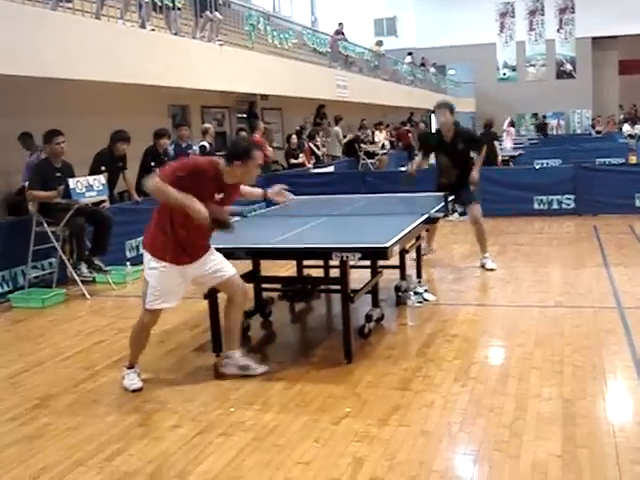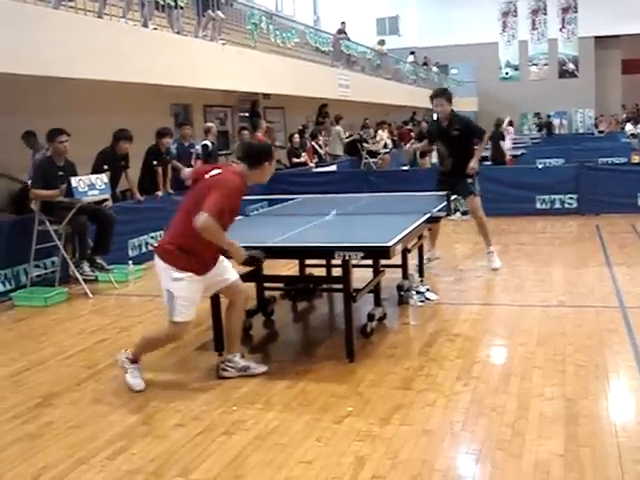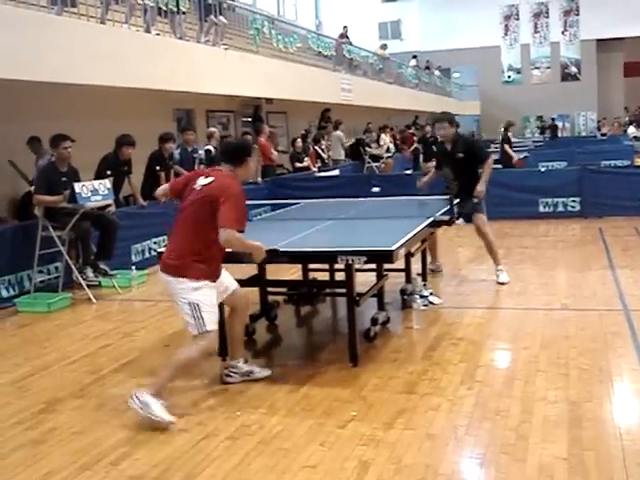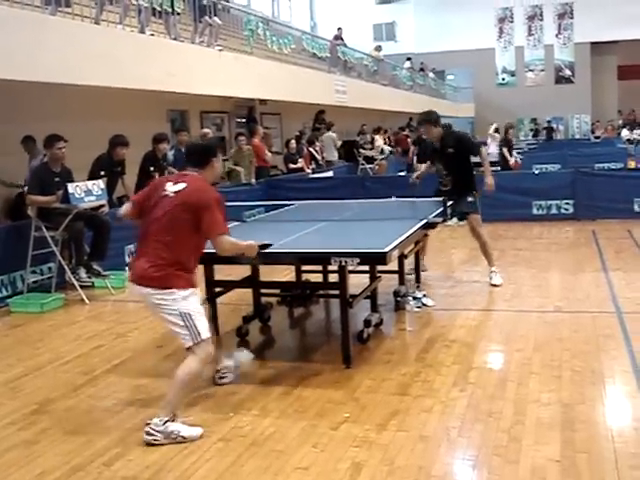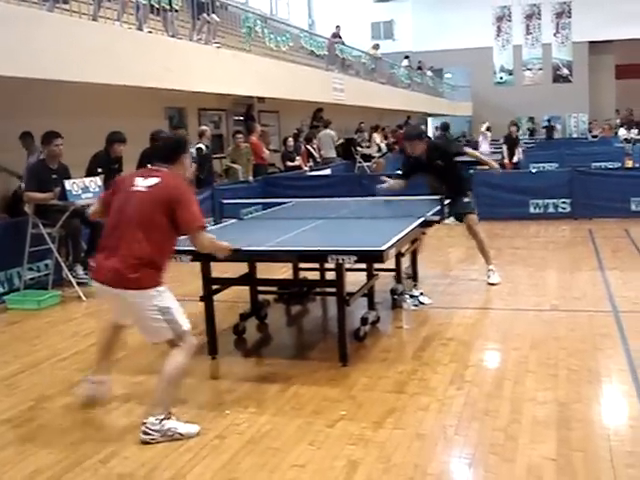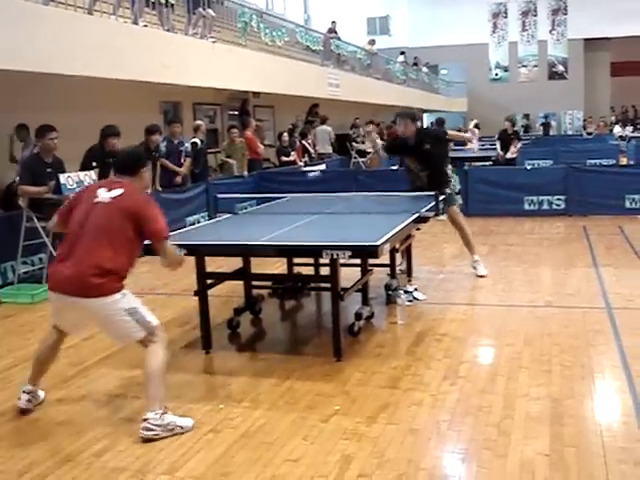
dt=0.2s
person 1, frame 1
left shoulder: (231, 176)
right shoulder: (199, 167)
right elbow: (151, 183)
left wrist: (265, 194)
right wrist: (191, 203)
left hip: (199, 252)
right hip: (166, 254)
left knee: (238, 290)
right knee: (150, 317)
left ankle: (232, 358)
right ankle: (131, 368)
person 1, frame 2
left shoulder: (223, 170)
right shoulder: (232, 183)
left elbow: (189, 175)
right elbow: (202, 223)
right wrist: (233, 249)
left hip: (204, 256)
right hip: (180, 260)
left knee: (240, 294)
right knee: (177, 329)
left ankle: (231, 361)
right ankle: (132, 358)
person 1, frame 3
left shoulder: (202, 177)
right shoulder: (231, 189)
left elbow: (164, 192)
right elbow: (227, 238)
right wrist: (254, 248)
left hip: (200, 264)
right hip: (188, 272)
left knee: (241, 303)
right knee: (205, 343)
left ankle: (236, 366)
right ankle: (149, 396)
person 1, frame 4
left shoulder: (162, 183)
right shoulder: (206, 194)
left elbow: (125, 213)
right elbow: (222, 245)
right wrist: (247, 247)
left hip: (141, 275)
right hip: (166, 283)
left knee: (203, 310)
right knee: (203, 350)
right ankle: (161, 424)
person 1, frame 5
left shoulder: (128, 179)
right shoulder: (178, 189)
left elbow: (95, 212)
right elbow: (203, 243)
right wrist: (222, 248)
left hip: (103, 274)
right hip: (137, 282)
left knee: (118, 322)
right knee: (184, 344)
left ankle: (97, 381)
right ankle: (156, 422)
person 1, frame 6
left shoulder: (87, 193)
right shoulder: (142, 202)
left elbow: (58, 224)
right elbow: (170, 255)
right wrist: (177, 261)
left hip: (59, 284)
right hip: (100, 290)
left knee: (59, 331)
right knee: (156, 340)
left ankle: (29, 392)
right ankle: (155, 418)
person 2, frame 1
left shoulder: (466, 134)
right shoulder: (433, 138)
left elbow: (482, 149)
right elbow: (423, 154)
left wrist: (476, 170)
right wrist: (415, 164)
left hip: (465, 184)
right hip: (443, 184)
left knee: (476, 219)
left ankle: (485, 257)
right ankle: (428, 246)
person 2, frame 2
left shoulder: (464, 122)
right shoulder: (434, 126)
left elbow: (483, 137)
right elbow: (430, 143)
left wrist: (475, 159)
left hip: (465, 174)
right hip: (445, 174)
left knee: (476, 211)
left ankle: (491, 252)
right ankle: (432, 250)
person 2, frame 3
left shoulder: (468, 144)
right shoulder: (440, 149)
left elbow: (488, 161)
left wrist: (482, 184)
right wrist: (426, 179)
left hip: (470, 194)
right hip: (450, 194)
left knee: (481, 227)
left ankle: (499, 268)
right ankle: (435, 263)
person 2, frame 4
left shoulder: (456, 138)
right shoulder: (427, 146)
left elbow: (480, 152)
left wrist: (488, 175)
right wrist: (419, 173)
left hip: (465, 191)
right hip: (443, 191)
left knee: (475, 228)
left ankle: (493, 269)
person 2, frame 5
left shoulder: (440, 148)
right shoulder: (411, 161)
left elbow: (465, 151)
right elbow: (402, 182)
left wrist: (488, 162)
right wrist: (389, 185)
left hip: (460, 192)
left knee: (472, 226)
left ankle: (491, 268)
person 2, frame 6
left shoulder: (432, 135)
right shoulder: (397, 143)
left elbow: (447, 134)
left wrist: (465, 137)
left hip: (441, 185)
right hip: (418, 189)
left knee: (456, 219)
left ankle: (475, 259)
person 3, frame 1
left shoulder: (67, 166)
right shoulder: (40, 167)
right elbow: (31, 195)
right wrist: (55, 194)
left hip: (70, 205)
right hip: (51, 209)
left knee: (105, 218)
right knee: (78, 222)
left ankle: (93, 257)
right ankle: (79, 263)
person 3, frame 2
left shoulder: (70, 165)
right shoulder: (43, 166)
right elbow: (33, 194)
right wrist: (57, 193)
left hip: (72, 204)
right hip: (53, 208)
left knee: (107, 216)
right knee: (81, 221)
left ankle: (95, 256)
right ankle: (82, 262)
person 3, frame 3
left shoulder: (73, 171)
right shoulder: (46, 171)
right elbow: (37, 199)
right wrist: (60, 198)
left hip: (76, 210)
right hip: (57, 214)
left knee: (110, 222)
right knee: (84, 227)
left ankle: (99, 262)
right ankle: (85, 267)
person 3, frame 4
left shoulder: (66, 171)
right shoulder: (39, 172)
right elbow: (30, 199)
right wrist: (54, 199)
left hip: (69, 210)
right hip: (50, 214)
left knee: (102, 222)
right knee: (77, 227)
left ankle: (92, 262)
right ankle: (78, 268)
person 3, frame 5
left shoulder: (64, 168)
right shoulder: (35, 169)
right elbow: (27, 197)
right wrist: (51, 195)
left hip: (66, 207)
right hip: (47, 210)
right knee: (74, 225)
right ankle: (75, 265)
person 3, frame 6
left shoulder: (59, 162)
right shoulder: (29, 163)
right elbow: (21, 190)
right wrist: (46, 189)
left hip: (59, 202)
right hip: (40, 205)
